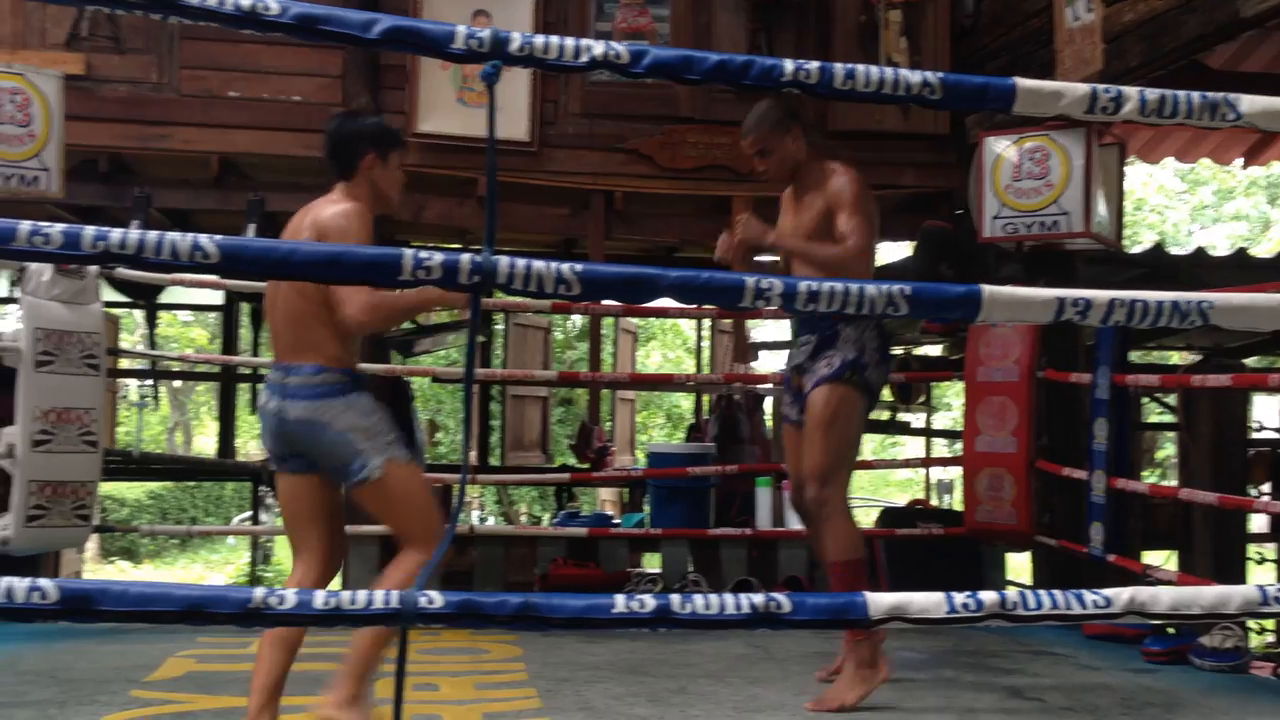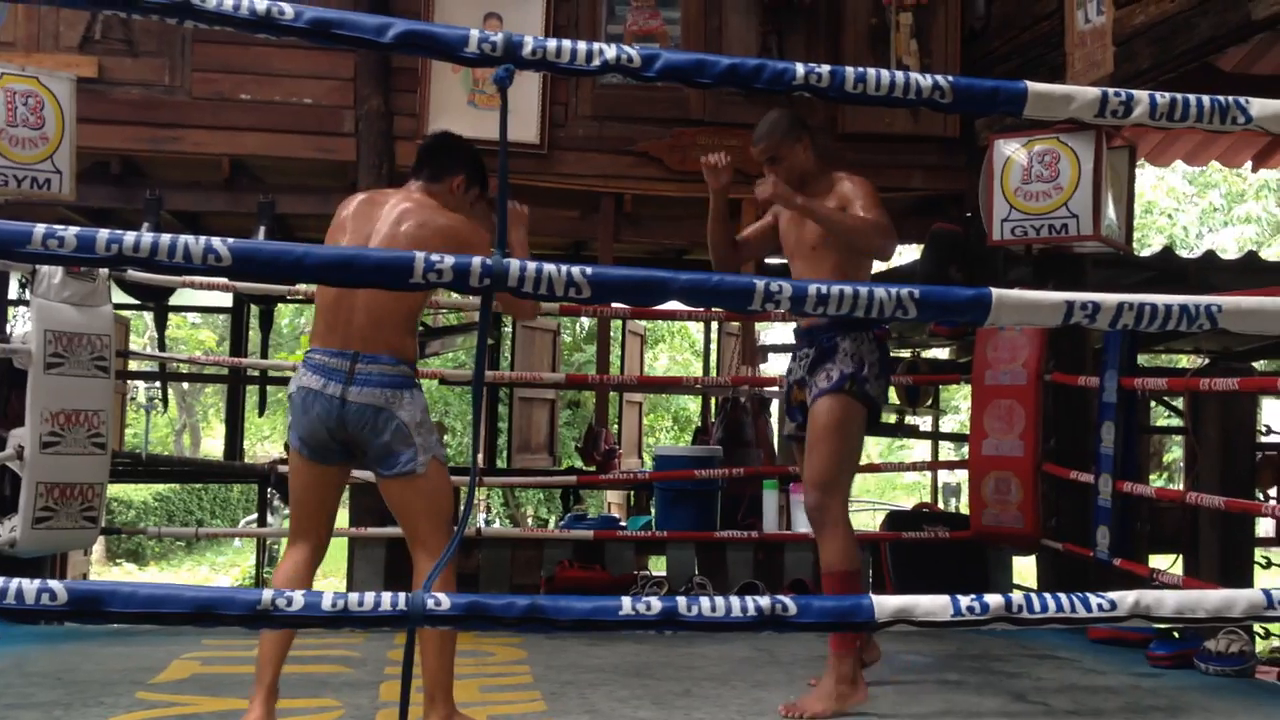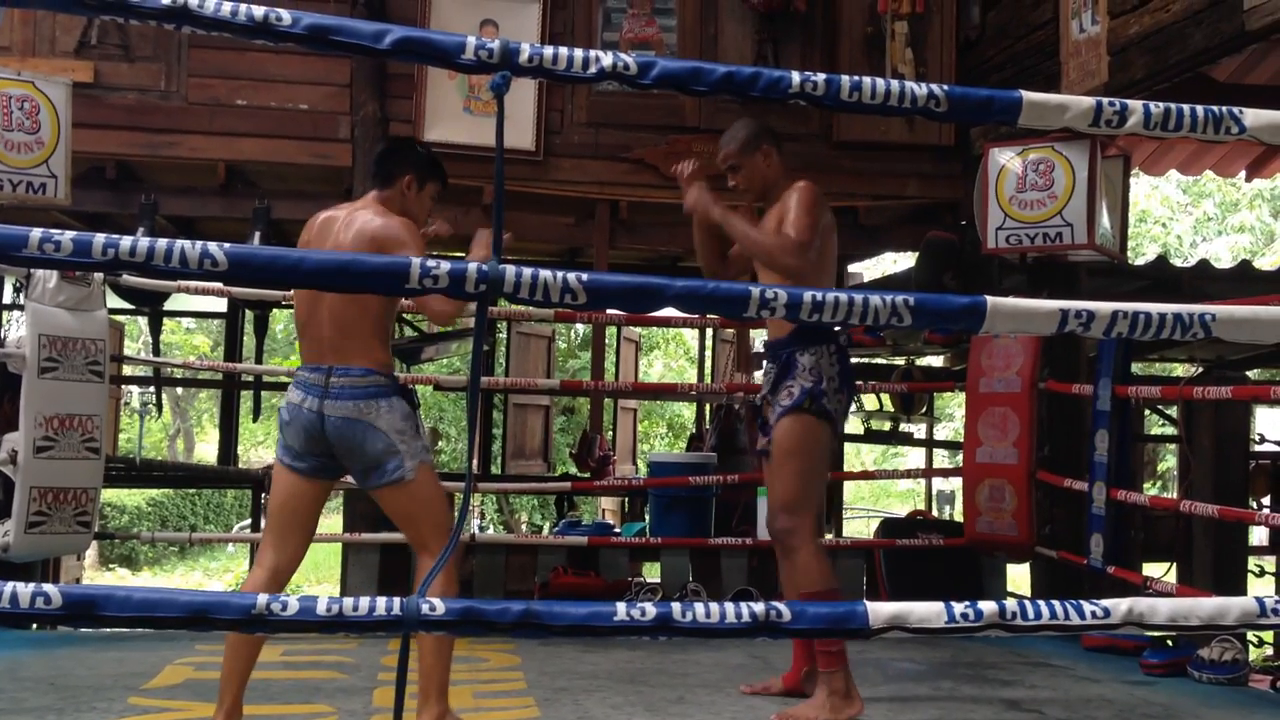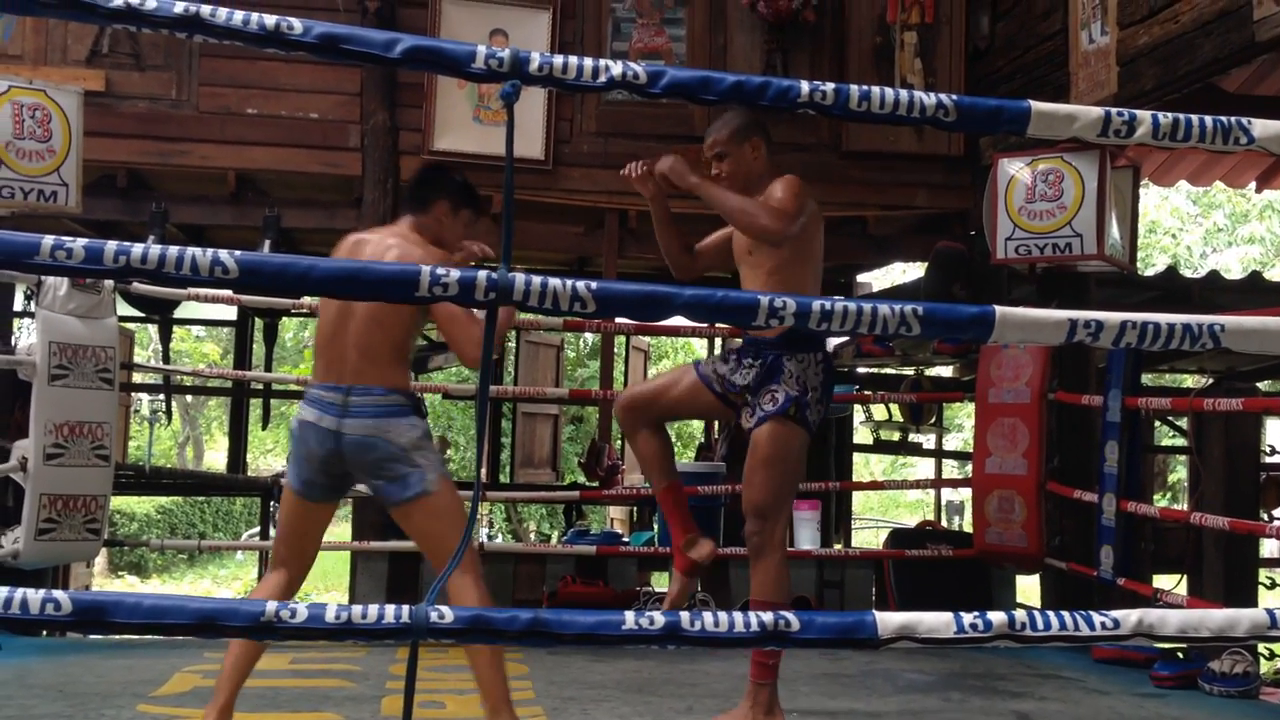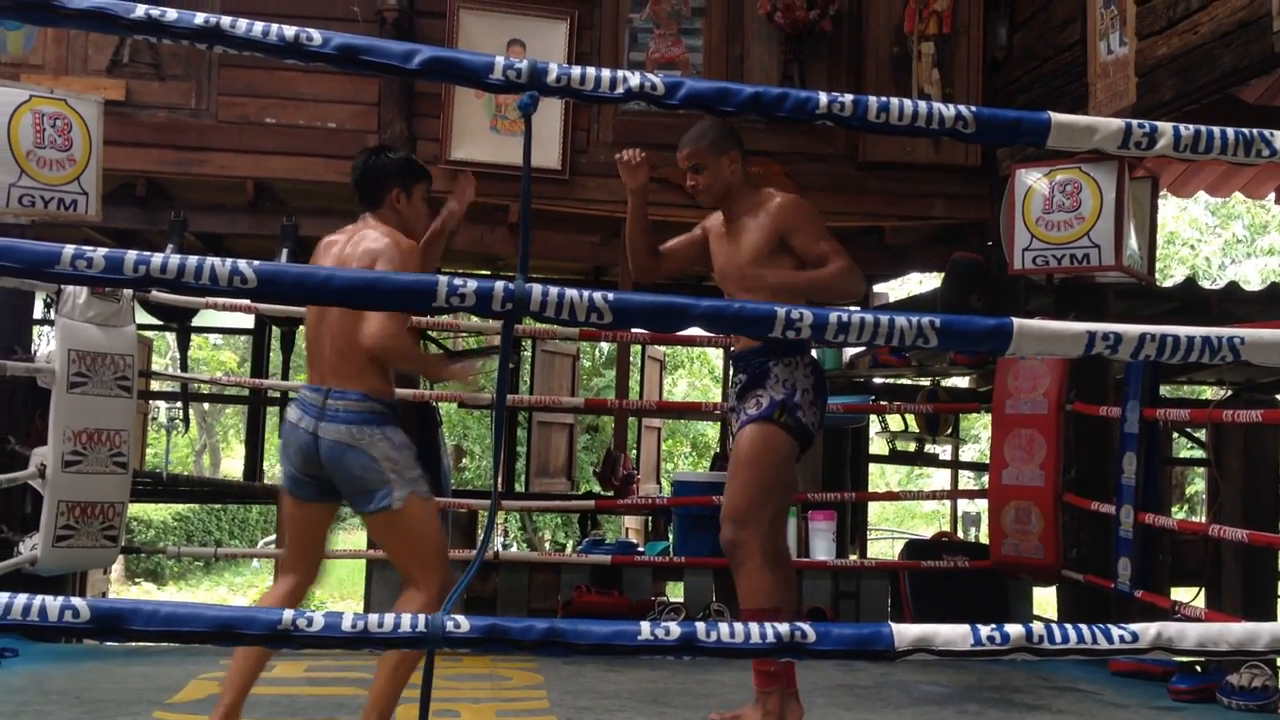
dt=0.5s
person 1, frame 1
left shoulder: (843, 184)
right shoulder: (790, 196)
left elbow: (859, 264)
right elbow: (786, 275)
left wrist: (774, 239)
right wrist: (742, 256)
left hip: (847, 340)
right hip: (807, 344)
left knee: (822, 492)
right knee: (806, 497)
left ankle: (866, 653)
right ankle: (859, 637)
person 1, frame 2
left shoulder: (850, 190)
right shoulder: (789, 210)
left elbow: (882, 242)
right elbow: (726, 259)
left wrist: (797, 200)
right wrist: (718, 196)
left hip: (847, 350)
right hip: (807, 354)
left knee: (825, 503)
right knee: (821, 509)
right ankle: (857, 640)
person 1, frame 3
left shoulder: (804, 197)
right shoulder: (772, 212)
left elbow: (792, 263)
right elbow: (719, 271)
left wrist: (716, 211)
right wrist: (701, 206)
left hip: (810, 364)
right hip: (783, 367)
left knee: (793, 523)
right knee: (784, 526)
right ankle: (805, 667)
person 1, frame 4
left shoulder: (788, 191)
right shoulder: (740, 214)
left elbow: (779, 229)
right elbow: (686, 265)
left wrist: (691, 183)
right wrist: (655, 201)
left hip: (792, 365)
right hip: (746, 360)
left knee: (763, 531)
right knee: (633, 405)
right ankle: (686, 545)
person 1, frame 5
left shoulder: (783, 209)
right shoulder: (712, 229)
left elbow: (851, 281)
right elbow: (645, 270)
left wrist: (774, 282)
right wrist: (636, 197)
left hip: (785, 376)
right hip: (745, 380)
left knee: (739, 533)
right knee: (764, 544)
person 2, frame 1
left shoulder: (307, 217)
right shoulder: (347, 214)
right elbow: (358, 312)
left wrist: (406, 299)
right wrist: (433, 296)
left hip: (283, 397)
right hip: (329, 399)
left knee: (313, 566)
right knee: (424, 538)
person 2, frame 2
left shoulder: (352, 206)
right shoulder: (451, 227)
right elbow: (521, 307)
right wrist: (517, 238)
left hip: (317, 382)
right hip: (387, 391)
left knee: (305, 546)
right knee: (431, 555)
person 2, frame 3
left shoulder: (317, 223)
right shoulder: (394, 228)
right elbow: (444, 309)
right wrist: (482, 250)
left hip: (305, 399)
right hip: (369, 402)
left knee: (272, 564)
right knee: (438, 552)
person 2, frame 4
left shoulder: (348, 244)
right shoulder: (427, 259)
right elbow: (474, 352)
right wrist: (506, 298)
left hip: (318, 416)
right hip: (385, 423)
left knee: (281, 575)
right knee: (463, 572)
person 2, frame 5
left shoulder: (330, 245)
right shoulder: (395, 245)
right elbow: (378, 336)
left wrist: (449, 221)
right wrist: (436, 365)
left hip: (306, 418)
right hip: (361, 429)
left knee: (292, 581)
right knee: (429, 583)
